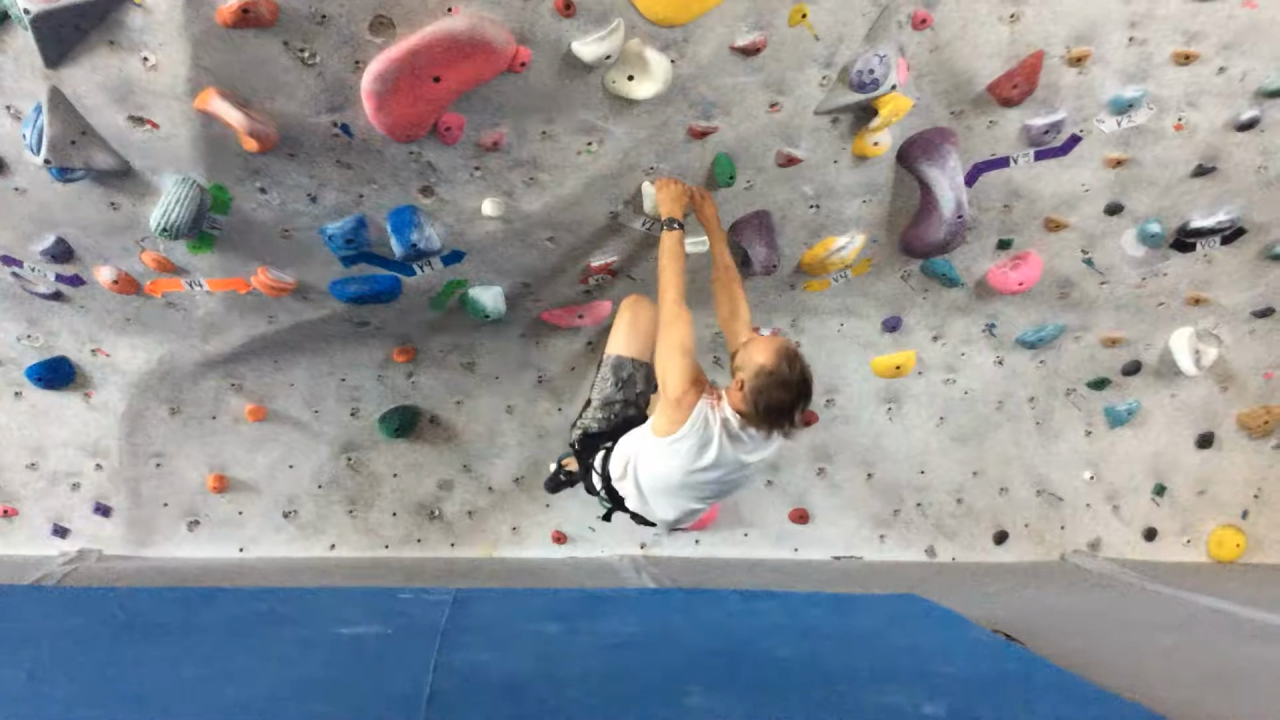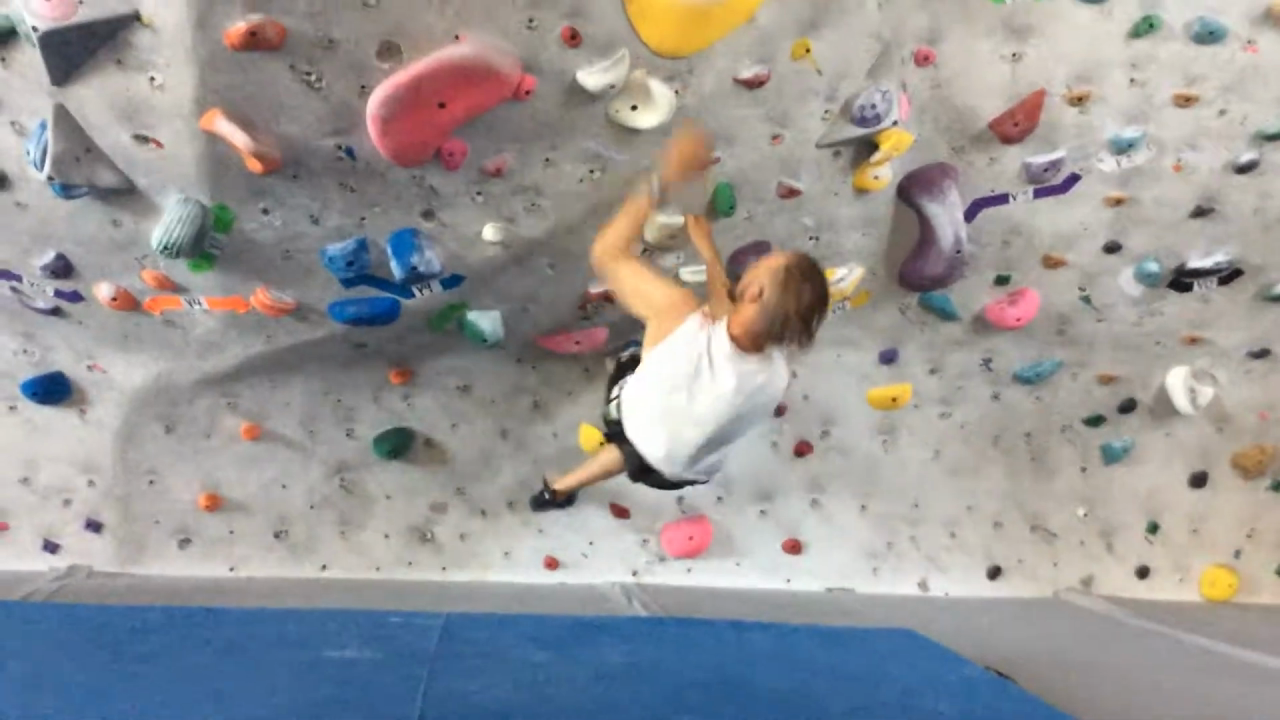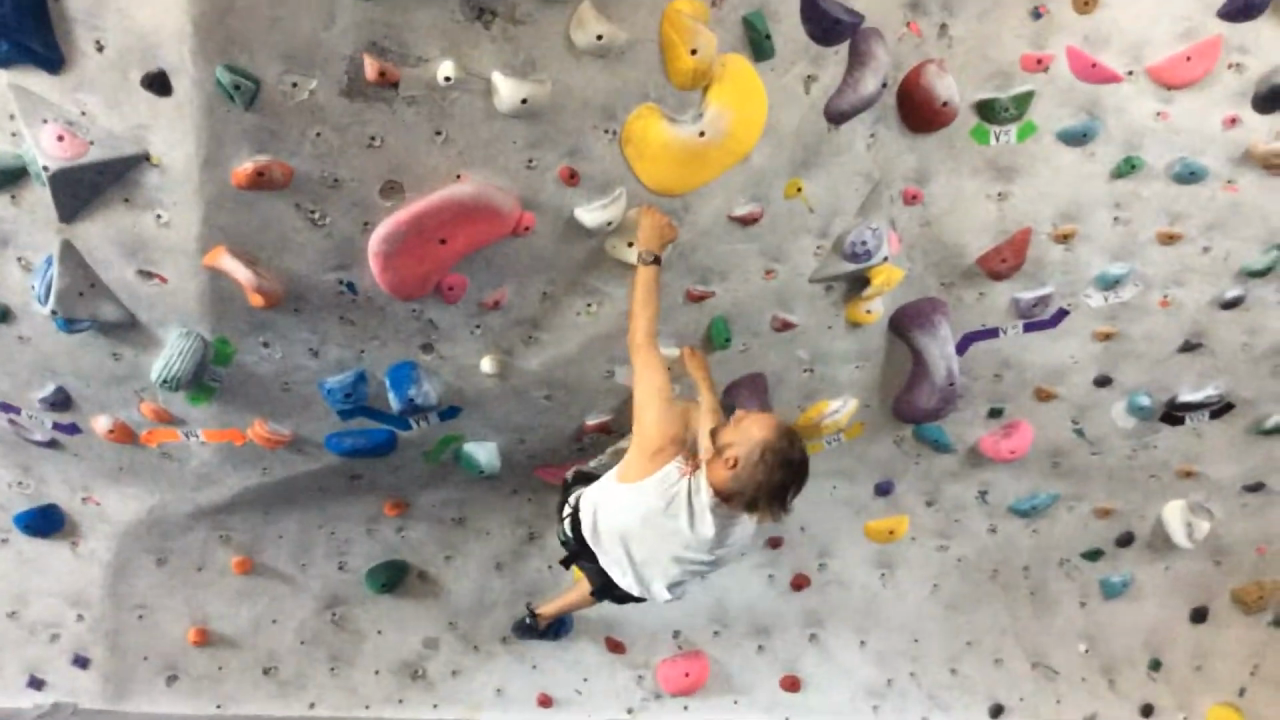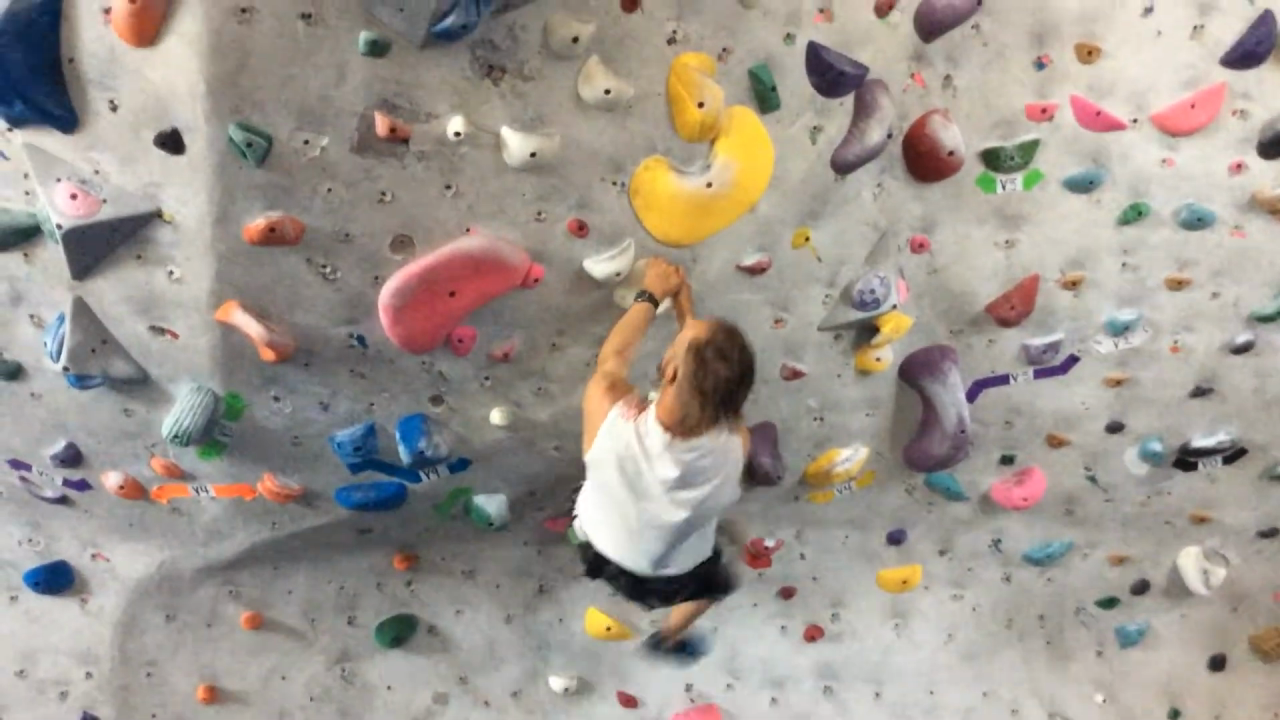
dt=1s
person 1, frame 1
left shoulder: (687, 403)
right shoulder: (775, 419)
left elbow: (673, 303)
right elbow: (734, 314)
left wrist: (673, 219)
right wrist: (713, 227)
left hip: (611, 473)
person 1, frame 2
left shoulder: (680, 318)
right shoulder: (775, 378)
left elbow: (606, 250)
left wrist: (663, 179)
right wrist: (708, 249)
left hip: (636, 436)
right hip: (685, 472)
right ankle: (563, 488)
person 1, frame 3
left shoulder: (663, 456)
right shoulder: (741, 530)
left elbow: (642, 343)
right elbow: (712, 434)
left wrist: (650, 253)
right wrist: (703, 381)
left hip: (584, 522)
right hip: (634, 579)
right ankle: (544, 617)
person 1, frame 4
left shoulder: (608, 413)
right shoulder: (733, 445)
left elbow: (613, 354)
right elbow: (713, 380)
left wrist: (651, 296)
right wrist: (686, 309)
left hip: (599, 546)
right hip: (672, 578)
right ankle: (671, 635)
